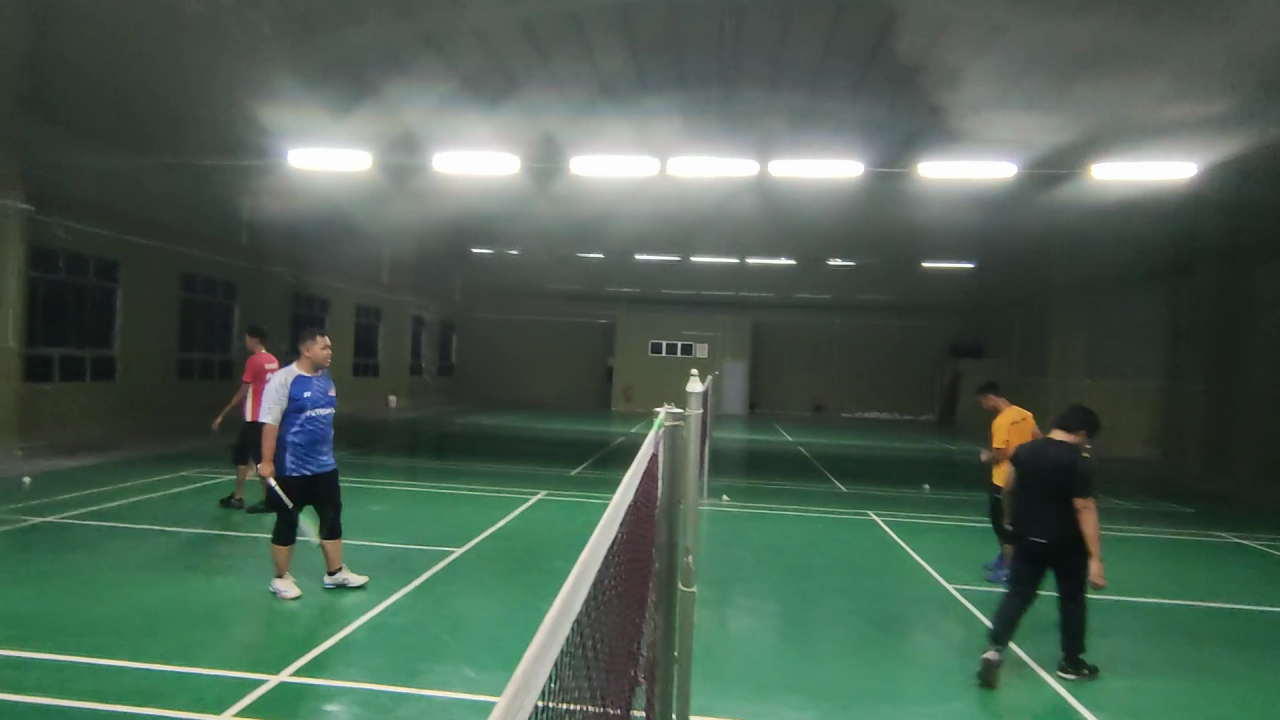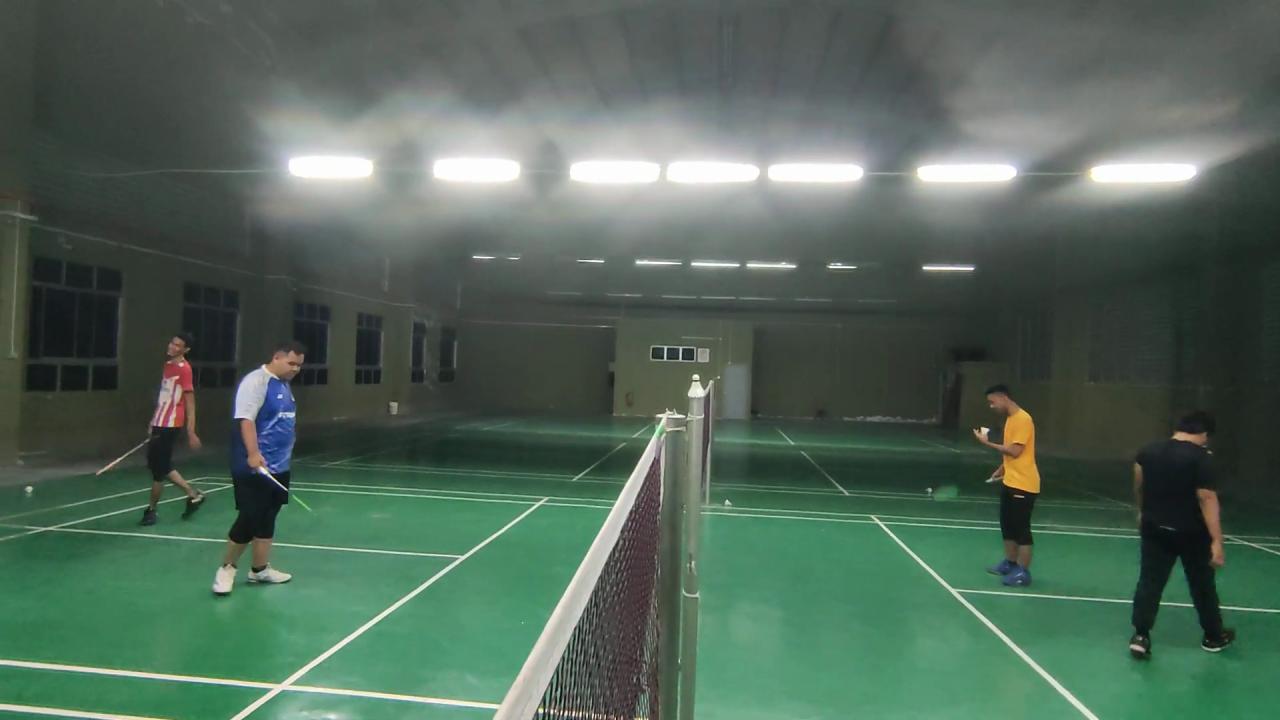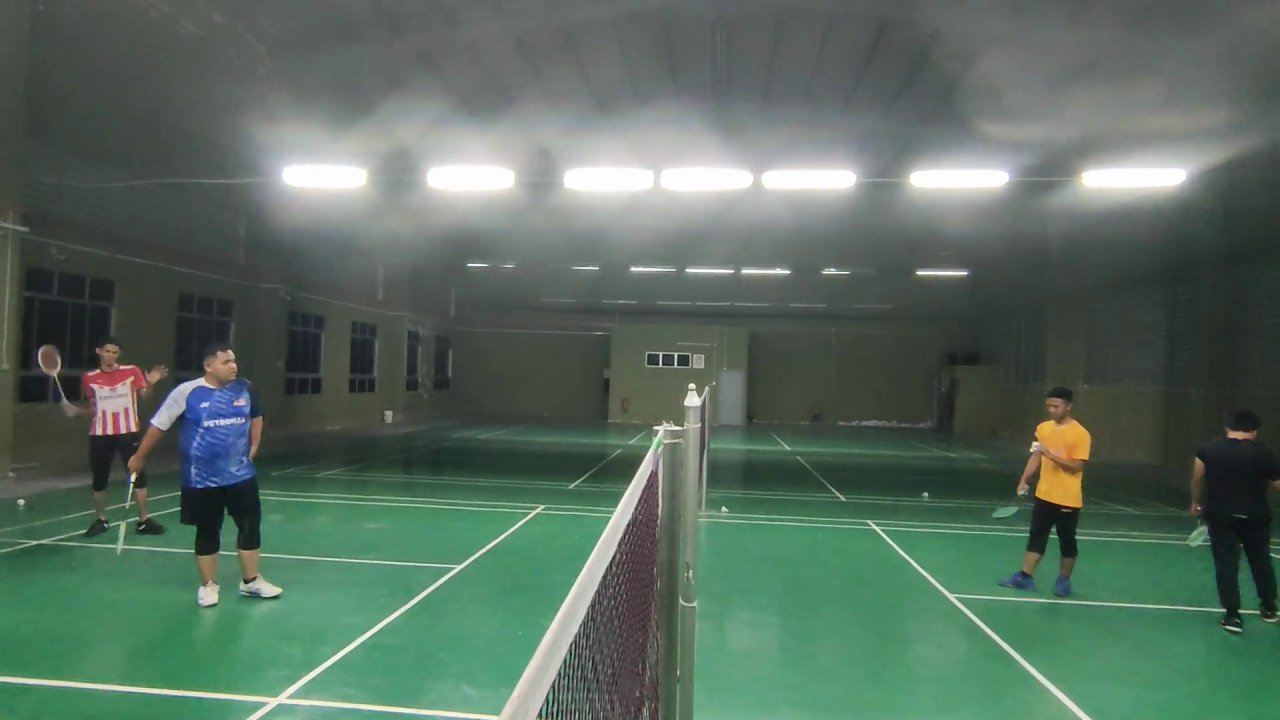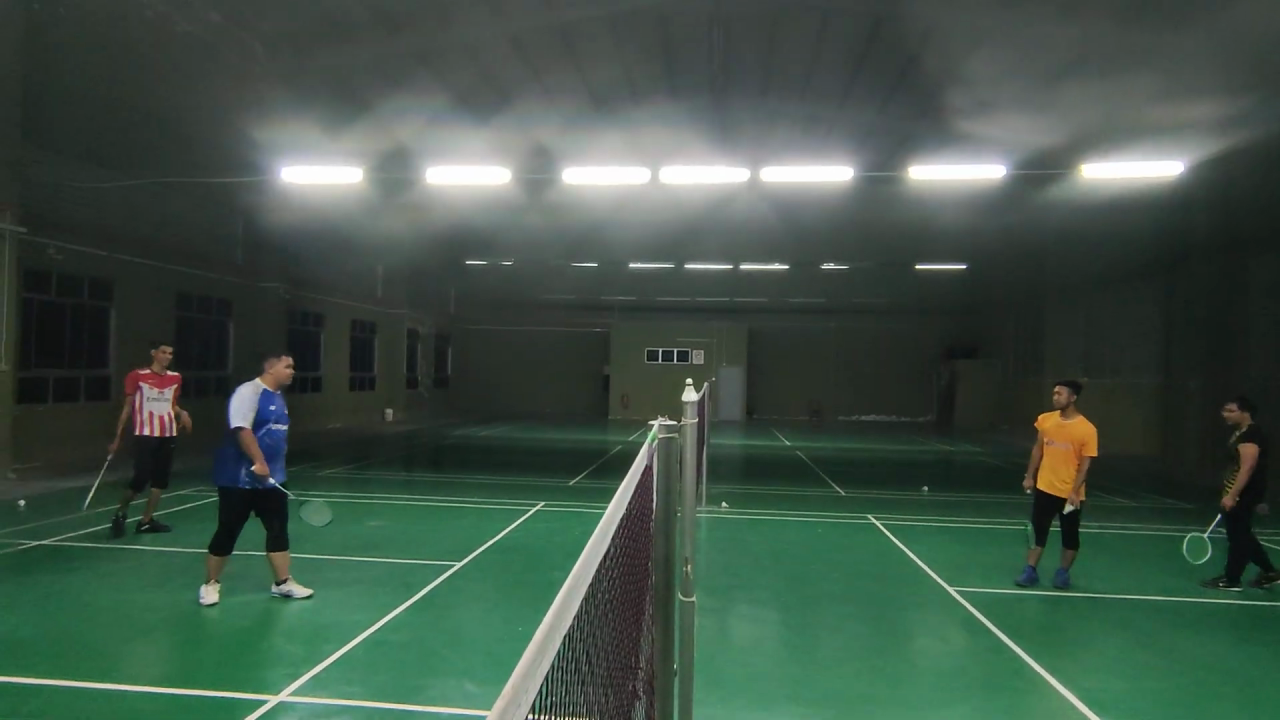
dt=1s
person 1, frame 1
left shoulder: (325, 379)
right shoulder: (283, 380)
right elbow: (270, 423)
right wrist: (267, 461)
left hip: (323, 465)
right hip: (291, 468)
left knee: (333, 515)
right knee: (287, 522)
left ankle: (335, 572)
right ankle: (281, 577)
person 1, frame 2
left shoulder: (284, 384)
right shoulder: (256, 382)
right elbow: (245, 419)
right wrist: (253, 454)
left hip: (278, 465)
right hip: (254, 466)
left knee: (268, 517)
right knee: (250, 517)
left ankle: (260, 569)
right ankle: (227, 568)
person 1, frame 3
left shoulder: (244, 388)
right shoulder: (186, 392)
left elbow: (256, 417)
right elbow: (158, 425)
left wrist: (254, 445)
right wrist: (140, 456)
left hip: (240, 475)
right hip: (202, 479)
left knee: (250, 526)
right knee: (207, 532)
left ankle: (251, 581)
right ankle: (209, 585)
person 1, frame 4
left shoulder: (278, 397)
right shoulder: (249, 392)
right elbow: (241, 429)
right wrist: (258, 463)
left hip: (271, 478)
right hip: (240, 478)
left knee: (278, 529)
right knee: (228, 531)
left ankle: (283, 582)
right ankle: (211, 583)
person 2, frame 1
left shoulder: (1024, 452)
right shoulder: (1078, 461)
left elbow: (1010, 491)
right elbow: (1085, 509)
left wrist: (1014, 521)
right wrist: (1095, 558)
left hip: (1027, 537)
right hip: (1065, 543)
left knee: (1018, 595)
right knee: (1072, 600)
left ankle: (995, 648)
right ankle: (1071, 661)
person 2, frame 2
left shoulder: (1148, 453)
right shoulder: (1200, 458)
left elbow: (1139, 488)
right elbow: (1207, 500)
left wrist: (1144, 513)
right wrist: (1217, 541)
left hip: (1155, 529)
right hip: (1192, 532)
left knee: (1150, 581)
right knee: (1202, 584)
left ankle: (1141, 635)
right ankle: (1213, 636)
person 2, frame 3
left shoulder: (1207, 450)
right shoulder: (1262, 453)
left elbow: (1197, 481)
left wrist: (1196, 502)
left hip: (1220, 516)
right hip: (1255, 516)
left knee: (1226, 565)
right knee: (1260, 561)
left ankle: (1232, 615)
person 2, frame 4
left shoulder: (1248, 436)
right shoulder: (1249, 434)
left elbow: (1247, 468)
right elbow: (1261, 467)
left wrist: (1231, 495)
right wrist: (1249, 495)
left hip: (1241, 494)
right hip: (1249, 493)
left knee: (1238, 535)
right knee: (1242, 534)
left ankle: (1232, 579)
person 3, frame 1
left shoulder: (1001, 422)
right shoulder: (1025, 416)
left elbow: (1000, 455)
right elbow: (1038, 438)
left wrist: (987, 458)
left hip: (1006, 482)
left knee: (1004, 523)
right knee: (999, 519)
left ankle: (1009, 568)
right ankle: (1005, 559)
person 3, frame 2
left shoulder: (1021, 420)
right shoulder: (1012, 419)
left elbow: (1015, 451)
left wrist: (988, 442)
right wrist: (1002, 469)
left hip: (1023, 484)
right hip: (1011, 481)
left knee: (1021, 527)
right knee: (1008, 524)
left ankle: (1023, 571)
right ankle: (1011, 563)
person 3, frame 3
left shoulder: (1080, 434)
right shoulder: (1043, 428)
left elbow: (1077, 466)
right elbow: (1036, 457)
left wrist: (1050, 454)
right wrist: (1024, 479)
left hip: (1068, 500)
right hip: (1043, 495)
left knee: (1067, 541)
right knee: (1036, 537)
left ankle: (1064, 579)
right ankle: (1025, 576)
person 3, frame 4
left shoulder: (1087, 429)
right shoulder: (1045, 420)
left elbow: (1085, 464)
left wrist: (1075, 492)
right wrist: (1029, 476)
left hip: (1070, 493)
right hip: (1044, 488)
left knee: (1070, 535)
right knee: (1037, 530)
left ankle: (1063, 572)
right ankle: (1031, 570)
person 4, frame 1
left shoulder: (254, 361)
right shoulder: (273, 361)
left elbow: (242, 393)
left wrist: (221, 415)
left hip: (254, 418)
left knee: (261, 458)
right knee: (240, 453)
right ankle: (237, 497)
person 4, frame 2
left shoulder: (183, 369)
right shoulder: (168, 366)
left elbow: (189, 402)
left wrist: (191, 433)
right wrist: (153, 423)
left hip: (168, 425)
right hip: (160, 423)
left knee: (158, 467)
right knee: (162, 466)
left ankle: (151, 509)
right ankle: (193, 495)
person 4, frame 3
left shoulder: (132, 372)
right shoulder: (89, 378)
left elbow: (145, 396)
right elbow: (93, 407)
left wrist: (150, 384)
right wrist: (77, 410)
left hip: (128, 432)
right hip: (100, 435)
left knee: (138, 476)
right knee: (99, 479)
left ankle: (144, 520)
right ankle: (101, 520)
person 4, frame 4
left shoulder: (175, 378)
right shoulder: (137, 376)
right elbow: (127, 408)
left wrist: (182, 413)
right wrist: (117, 438)
left hip: (167, 435)
right hip: (145, 435)
left knee: (161, 479)
right knee: (141, 478)
left ankle: (146, 520)
right ankle: (121, 514)
